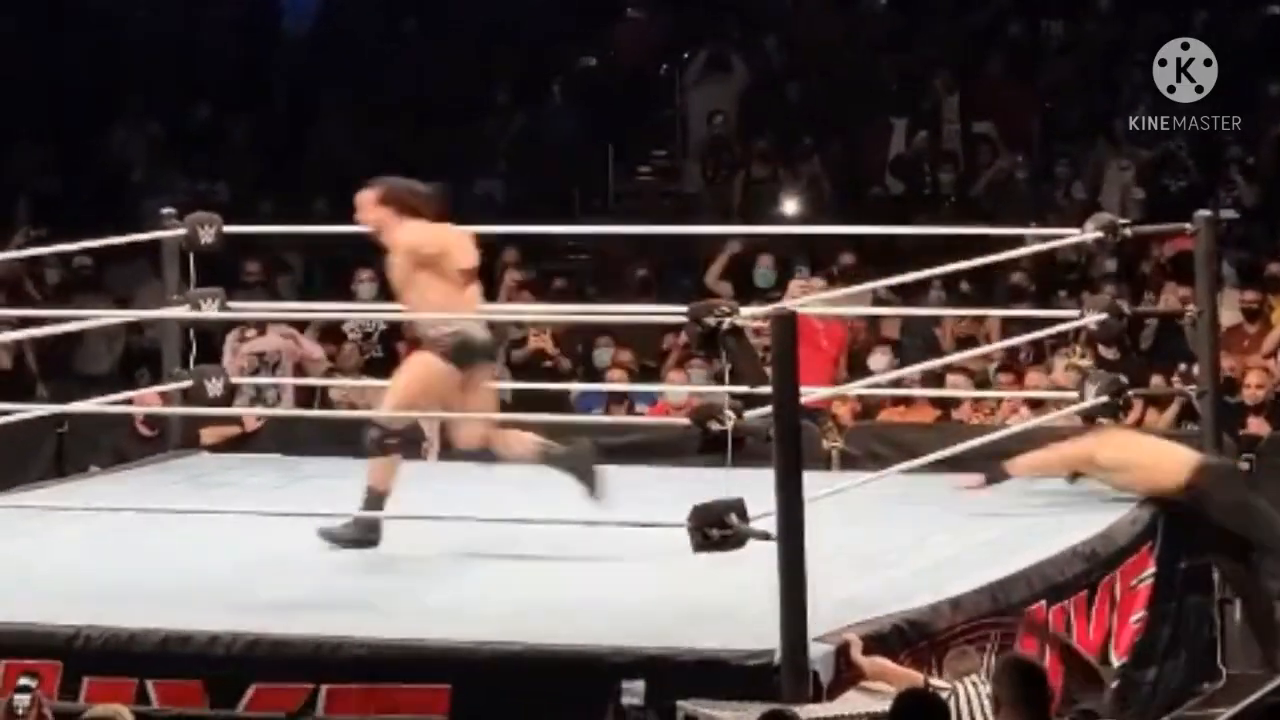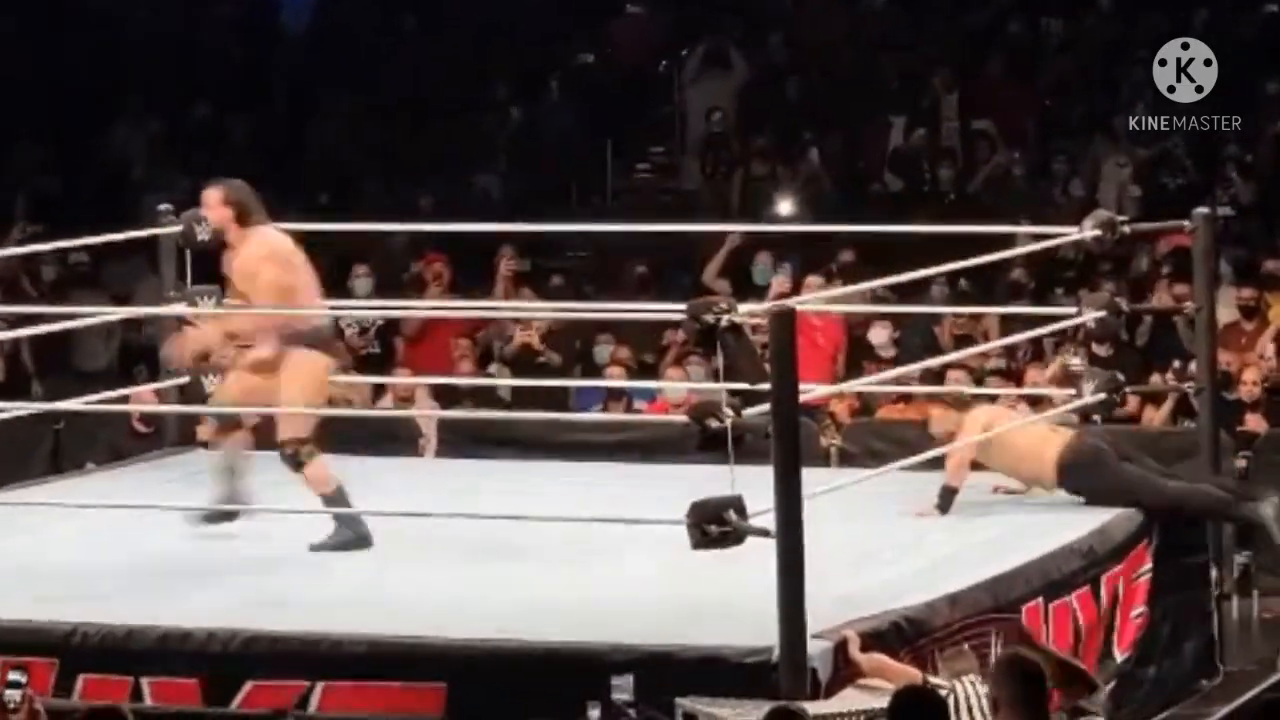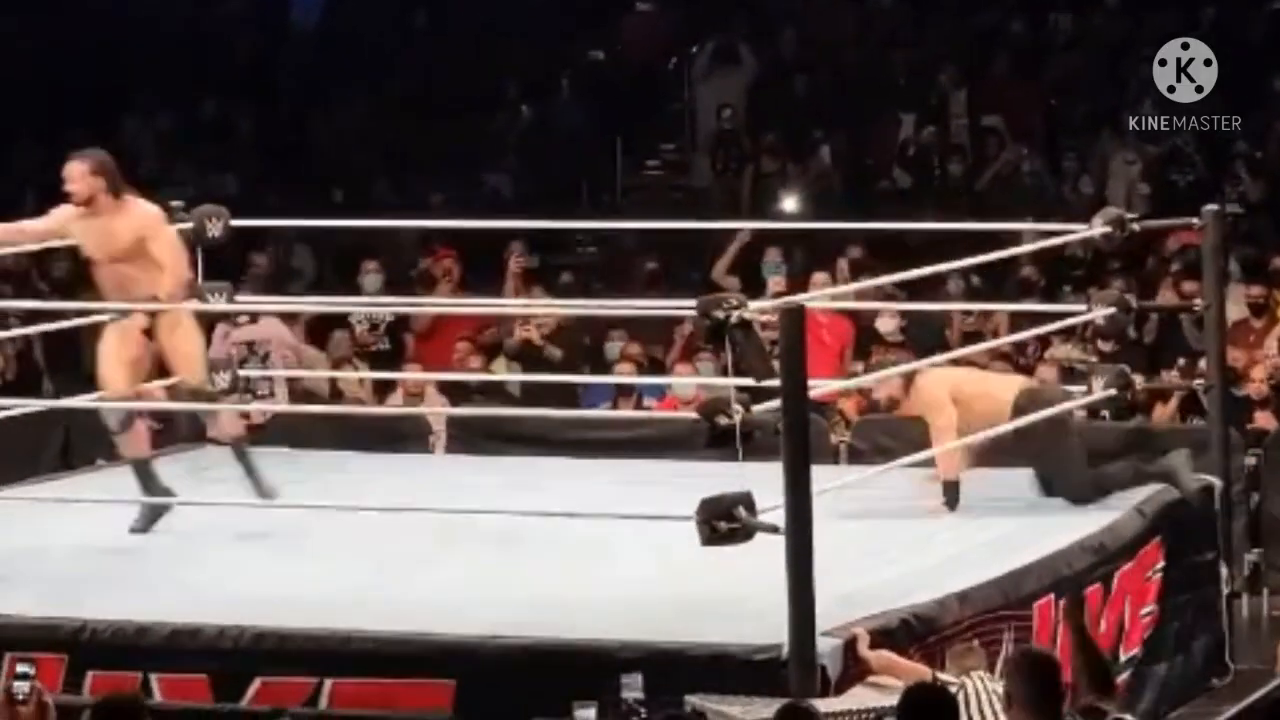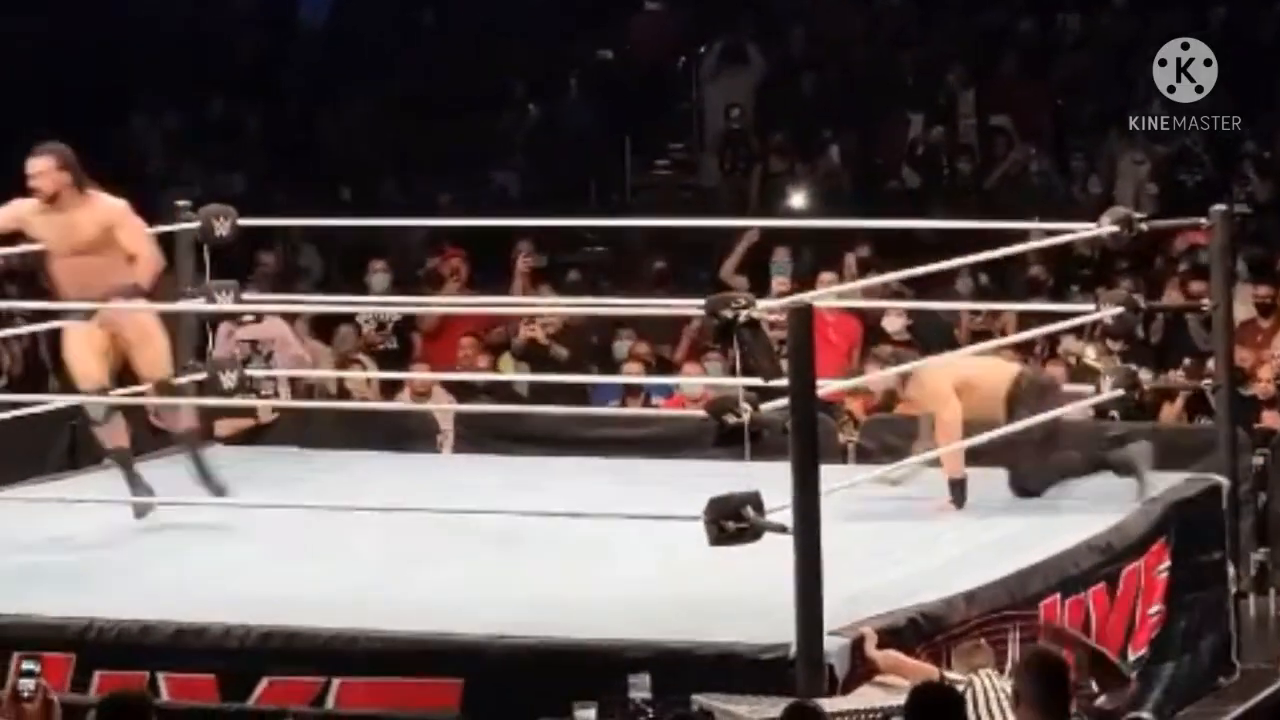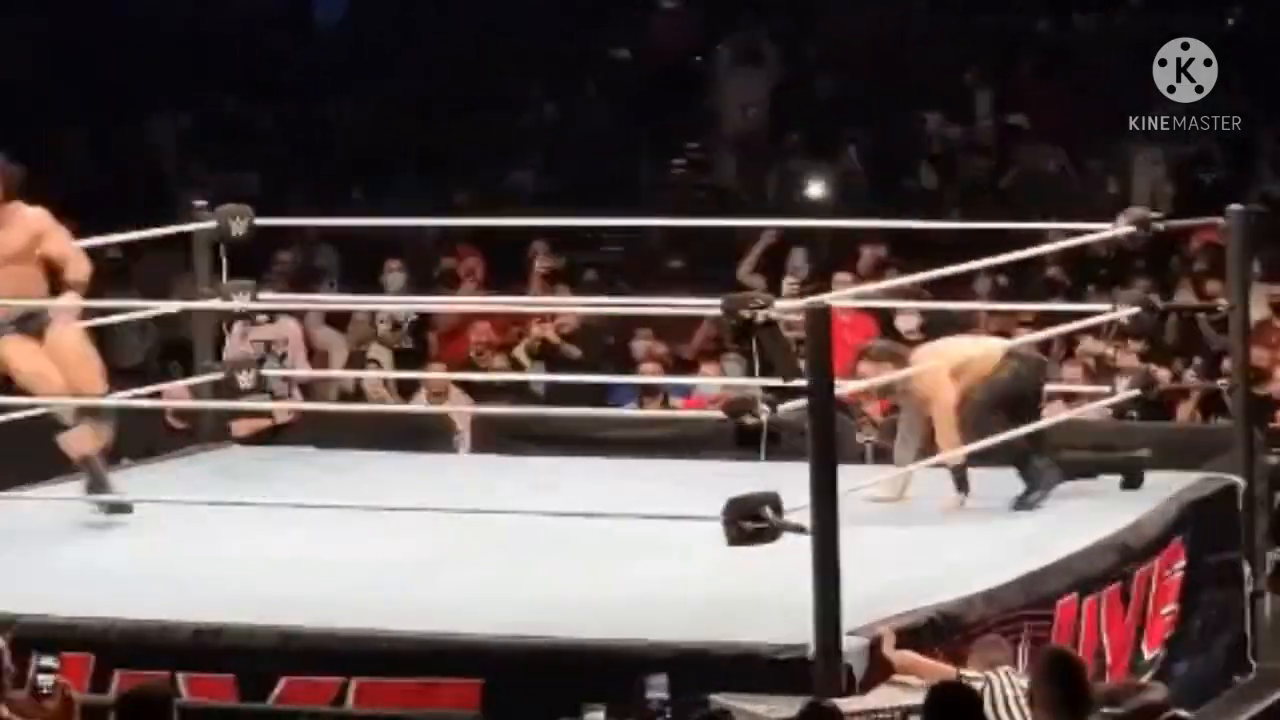
dt=0.2s
person 1, frame 1
left shoulder: (405, 238)
right shoulder: (419, 236)
left elbow: (454, 239)
left wrist: (466, 277)
left hip: (451, 343)
right hip: (469, 340)
left knee: (384, 426)
right knee: (476, 440)
left ankle: (368, 524)
right ankle: (568, 456)
person 1, frame 2
left shoulder: (264, 248)
right shoulder: (237, 252)
left elbow: (269, 311)
right elbow: (241, 306)
left wrist: (209, 337)
right wrist: (203, 336)
left hip: (308, 341)
right hip: (278, 341)
left knee: (292, 443)
right knee: (224, 403)
left ankle: (351, 526)
right ankle: (229, 498)
person 1, frame 3
left shoulder: (144, 215)
right shoulder: (71, 217)
left elbow: (178, 270)
left wrist: (145, 311)
left hip: (167, 310)
right hip: (127, 319)
left knee: (195, 391)
right knee: (115, 401)
left ankle: (249, 470)
right ankle: (153, 492)
person 1, frame 4
left shoulder: (109, 209)
left elbow: (151, 257)
left wrist: (129, 297)
left hip: (126, 303)
right hip: (81, 316)
left knee: (163, 384)
right knee: (93, 391)
left ankle: (199, 464)
right ankle: (133, 480)
person 1, frame 5
left shoulder: (33, 218)
left elbow: (75, 260)
left wrist: (73, 292)
left hip: (48, 315)
left knee: (94, 396)
right knee: (59, 396)
left ankle: (97, 474)
right ankle: (98, 481)
person 2, frame 1
left shoulder: (1087, 446)
right shoulder: (1102, 441)
left elbow: (1029, 464)
left wrist: (987, 480)
left hip: (1206, 479)
right hip: (1204, 476)
right knee: (1234, 570)
person 2, frame 2
left shoulder: (973, 418)
right shoulder: (990, 414)
left elbow: (959, 457)
left wrist: (941, 507)
right wrist: (1025, 485)
left hip: (1078, 464)
right hip: (1085, 443)
left knee: (1166, 497)
right knee: (1175, 487)
person 2, frame 3
left shoulder: (926, 389)
right shoulder: (930, 381)
left elbow: (946, 444)
left wrist: (950, 501)
left hip: (1036, 407)
right hip: (1038, 402)
left knee: (1080, 489)
left ankle: (1165, 470)
person 2, frame 4
left shoulder: (930, 383)
right shoulder: (918, 383)
left elbow: (950, 440)
right elbow: (929, 433)
left wrist: (957, 498)
left hip: (1032, 392)
right hip: (1024, 395)
left knee: (1032, 477)
right knee: (1024, 485)
left ankle: (1120, 457)
person 2, frame 5
left shoulder: (929, 371)
right shoulder: (912, 378)
left elbow: (947, 432)
right elbow: (909, 433)
left wrist: (961, 490)
right wrist: (896, 488)
left hip: (1023, 365)
left knee: (971, 417)
left ankle: (1038, 472)
